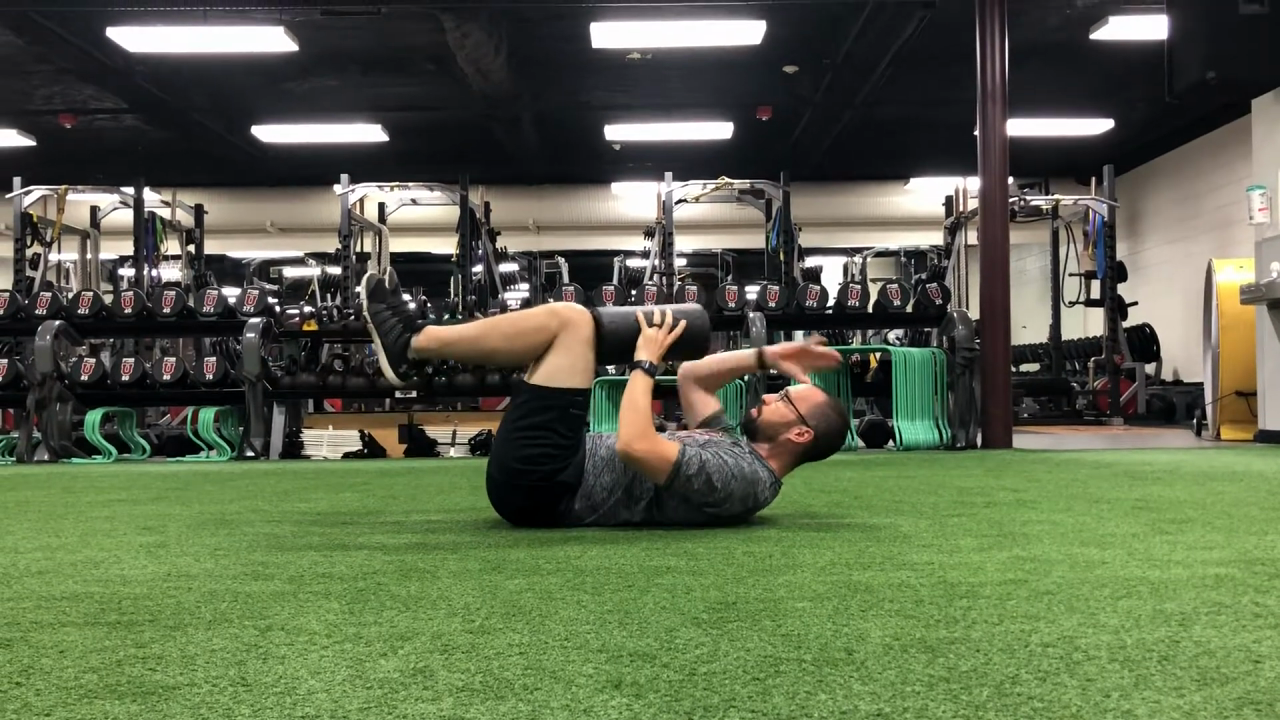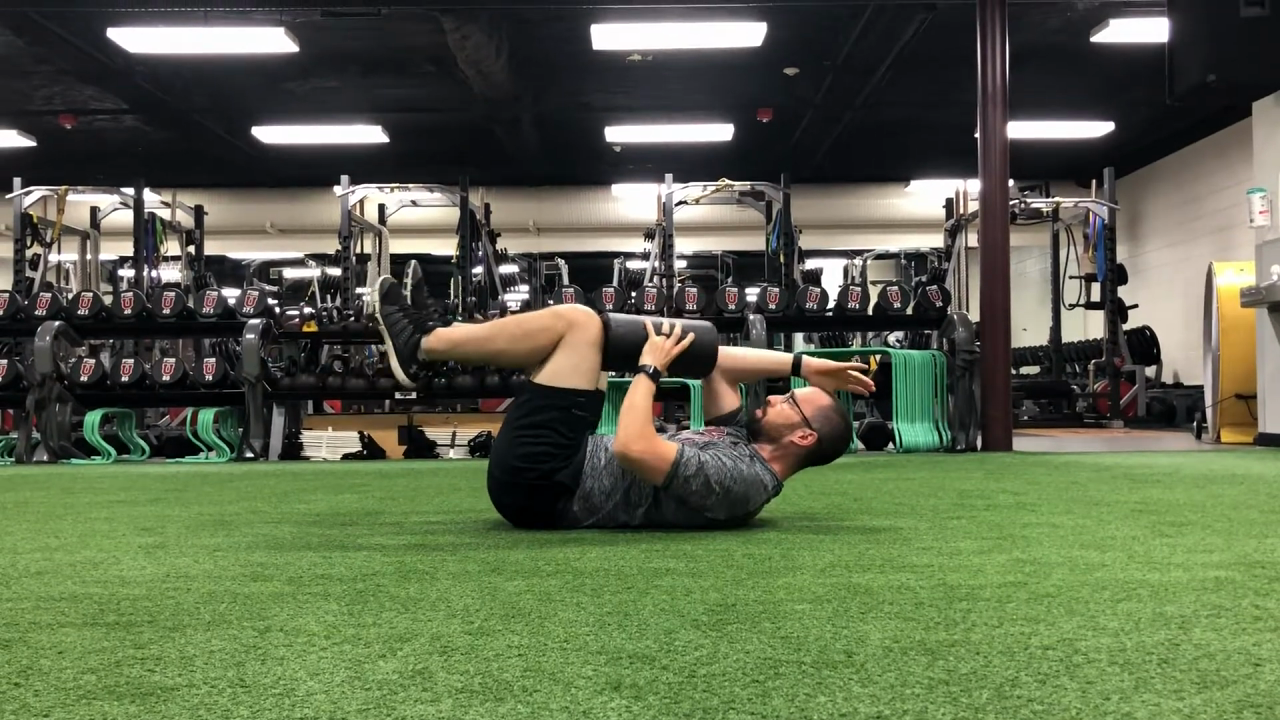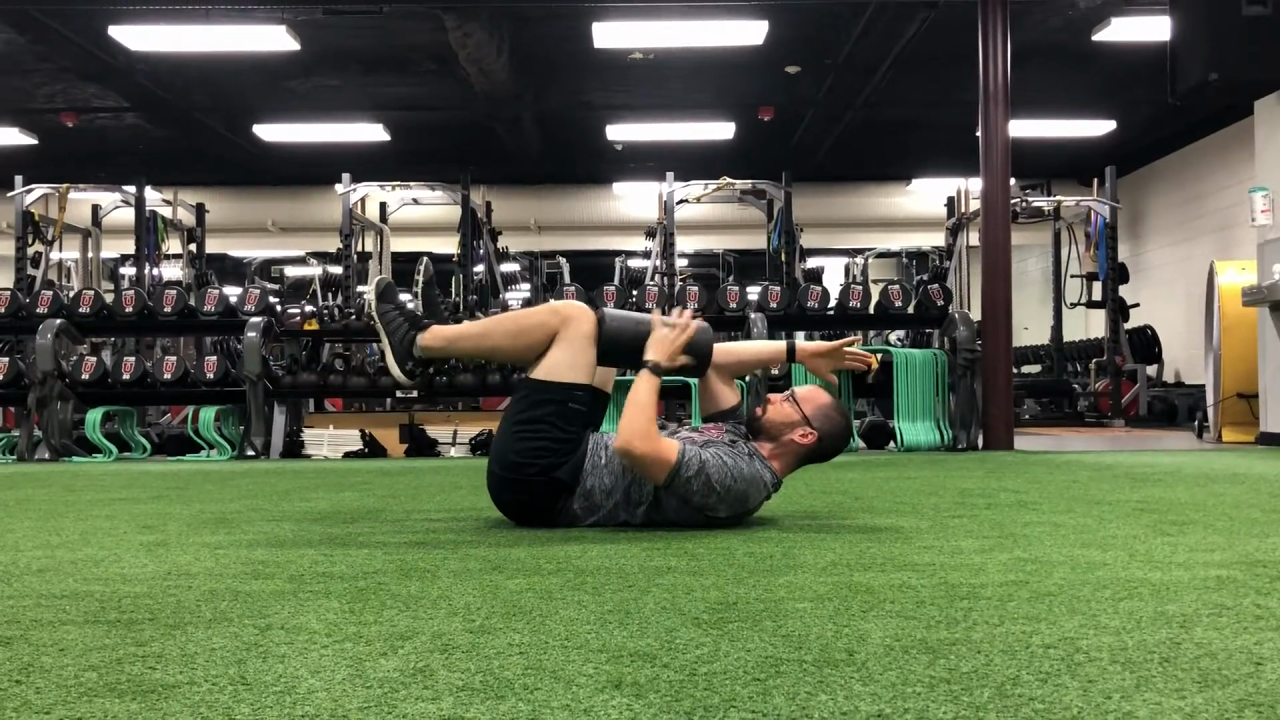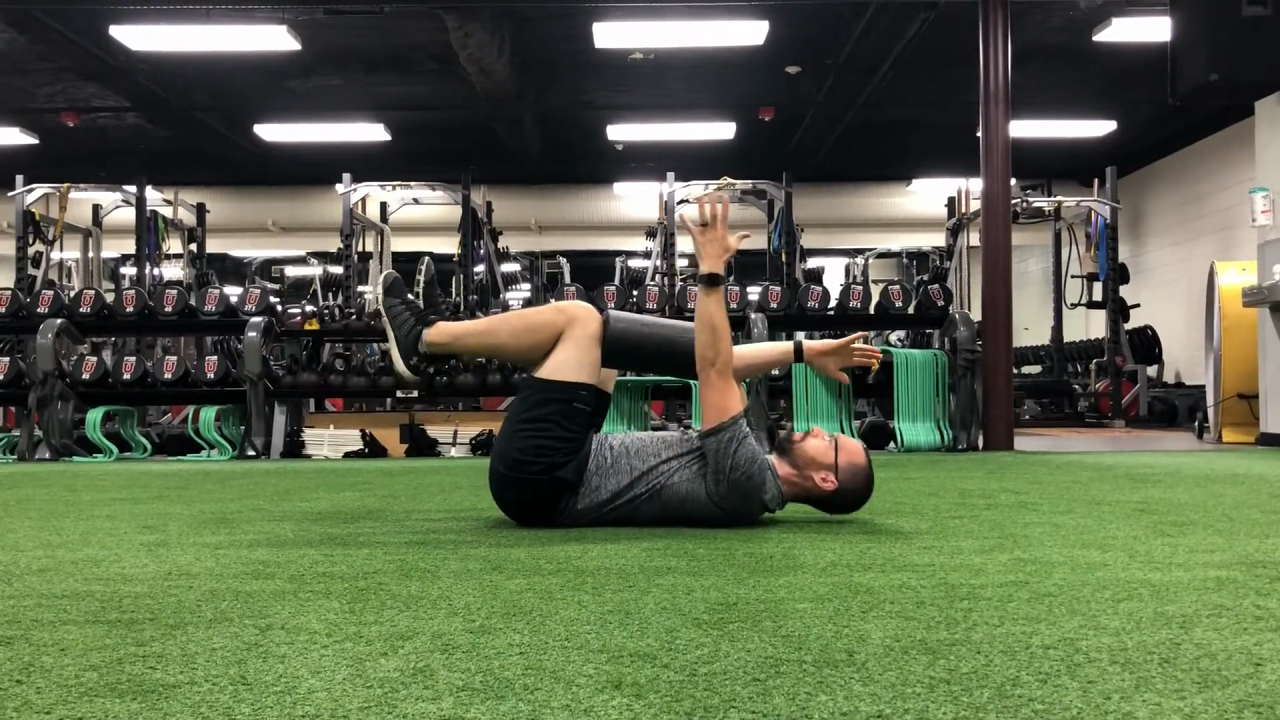
dt=0.5s
person 1, frame 1
left shoulder: (739, 478)
right shoulder: (737, 457)
left elbow: (635, 445)
right elbow: (691, 381)
left wrist: (645, 360)
right wrist: (766, 355)
left hip: (538, 482)
right hip: (545, 480)
left knee: (570, 319)
right knee: (553, 336)
left ankle: (411, 345)
right ankle: (417, 340)
person 1, frame 2
left shoulder: (737, 480)
right shoulder: (741, 449)
left elbow: (632, 447)
right elbow: (716, 363)
left wrist: (650, 366)
right wrist: (803, 365)
left hip: (538, 485)
right hip: (551, 479)
left knee: (578, 321)
right knee: (587, 339)
left ankle: (421, 346)
right ankle: (442, 334)
person 1, frame 3
left shoulder: (736, 478)
right shoulder: (740, 444)
left elbow: (633, 444)
right elbow: (713, 361)
left wrist: (654, 362)
right wrist: (797, 350)
left hip: (536, 479)
right hip: (554, 476)
left knee: (574, 317)
right knee: (598, 336)
left ankle: (420, 343)
right ankle: (442, 335)
person 1, frame 4
left shoulder: (746, 479)
right shoulder: (754, 469)
left elbow: (714, 370)
right elbow: (722, 370)
left wrist: (711, 269)
right wrist: (805, 350)
left hip: (538, 479)
right hip: (554, 476)
left knee: (580, 318)
right knee: (595, 339)
left ankle: (423, 339)
right ankle: (441, 331)
